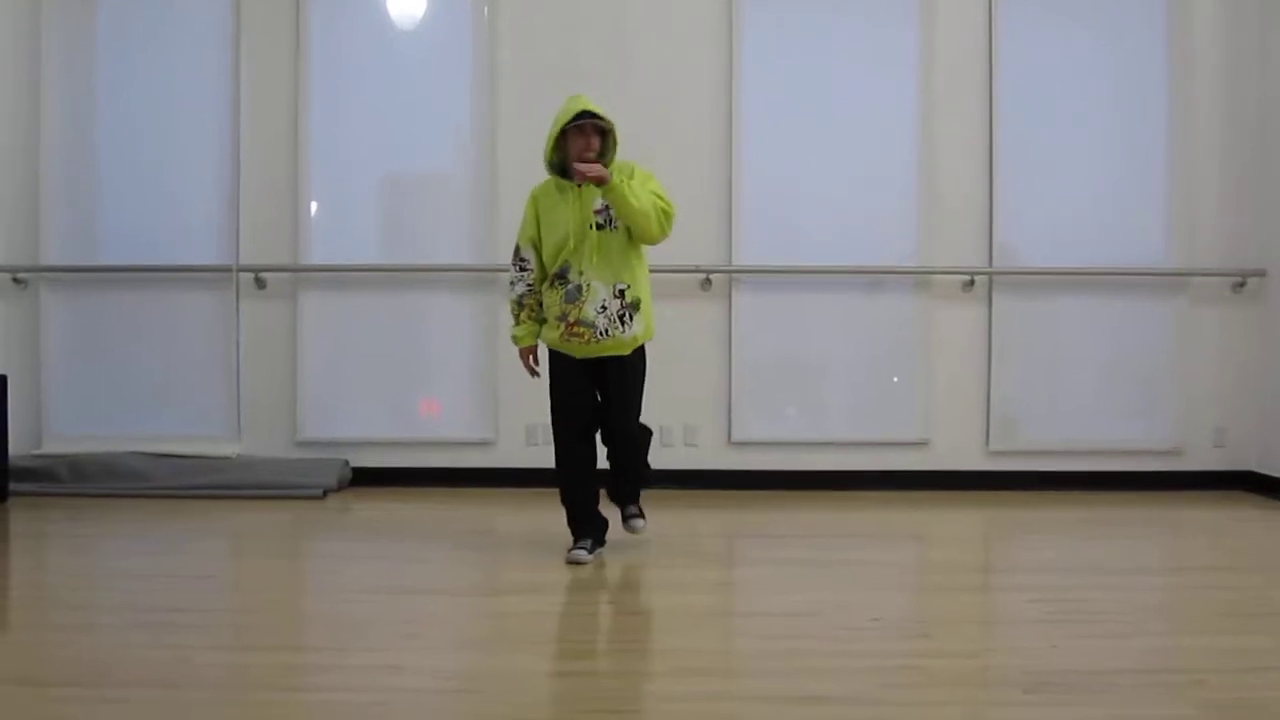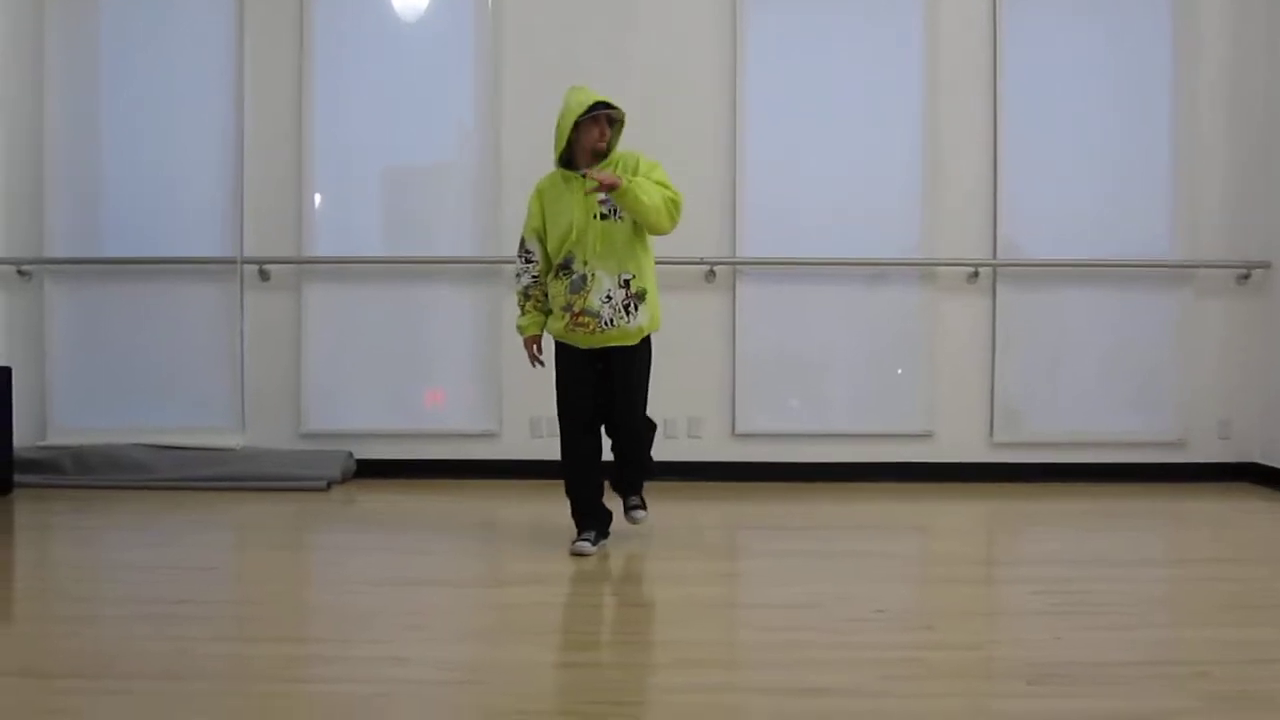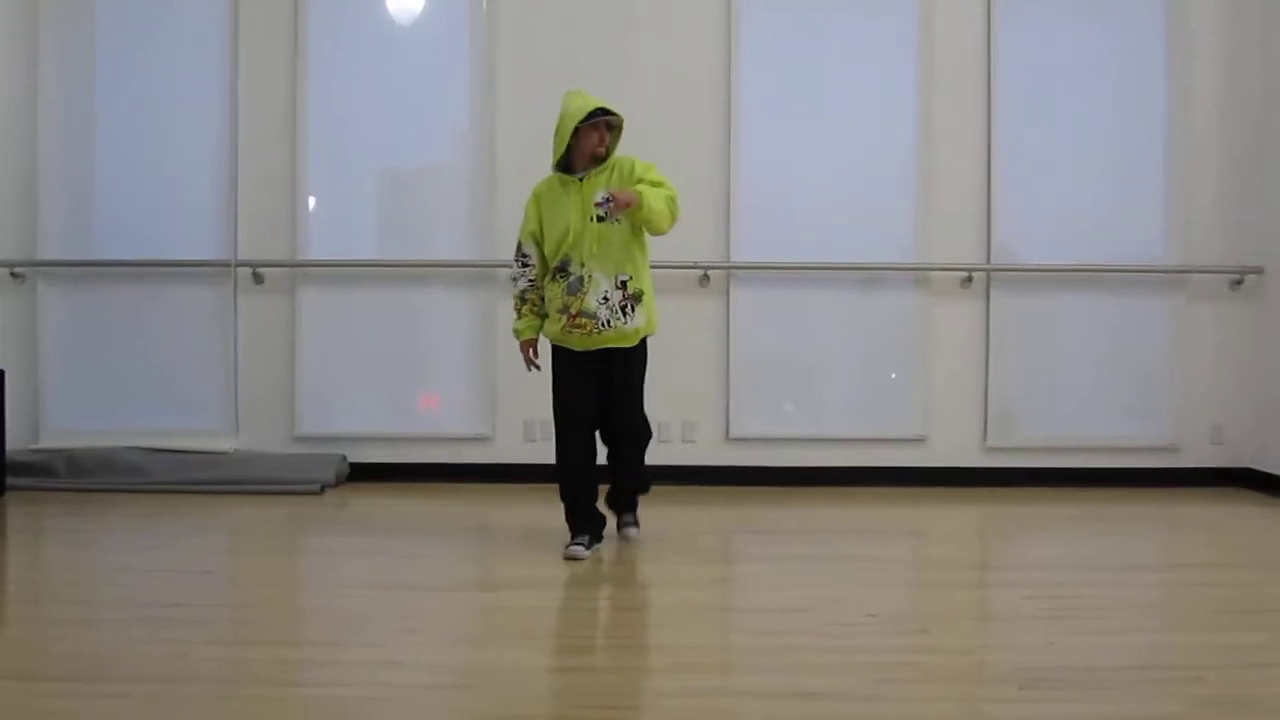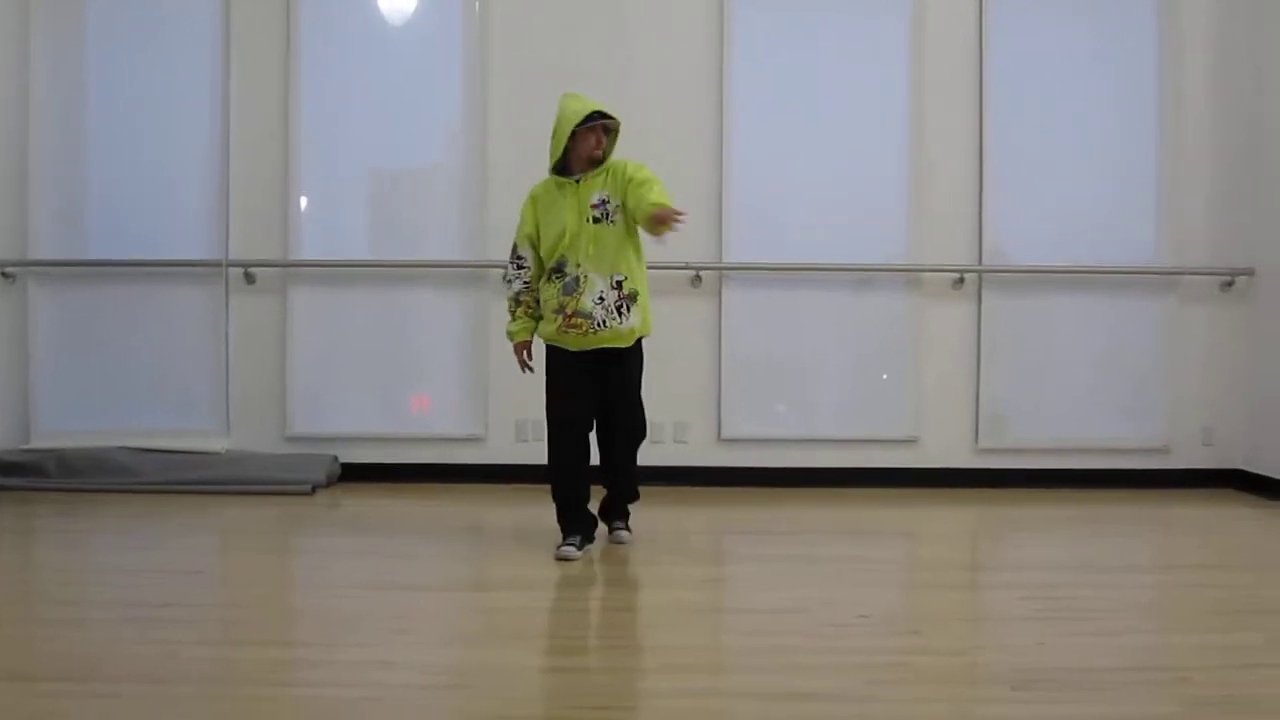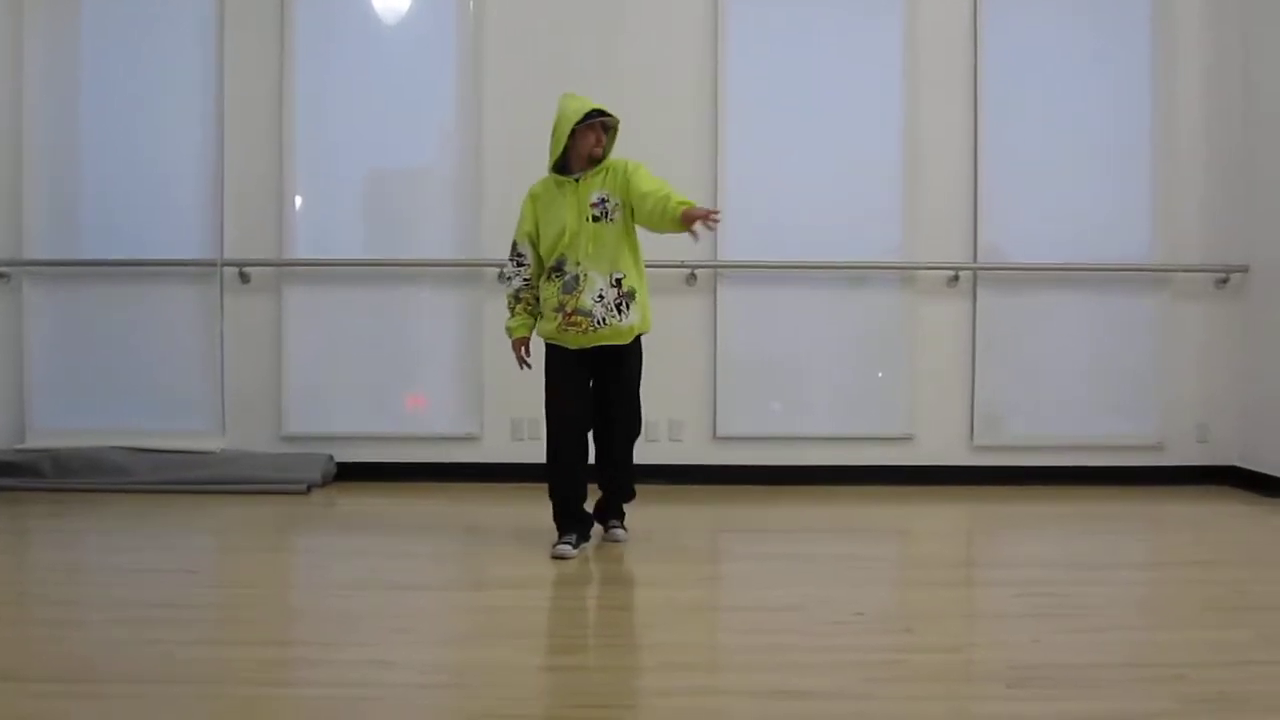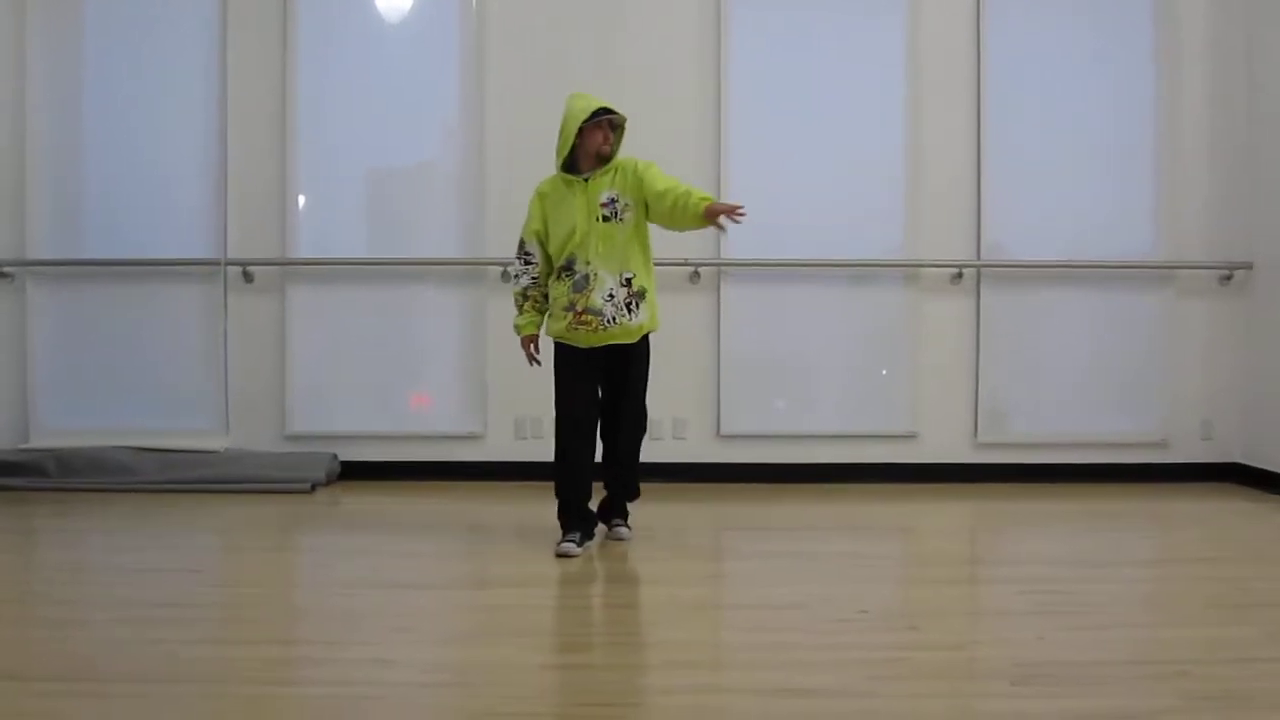
dt=0.1s
person 1, frame 1
left shoulder: (630, 177)
right shoulder: (543, 196)
left elbow: (657, 225)
right elbow: (527, 269)
left wrist: (612, 183)
right wrist: (526, 332)
left hip: (623, 337)
right hip: (567, 342)
left knee: (624, 428)
right knee: (573, 438)
left ankle: (629, 495)
right ankle: (586, 529)
person 1, frame 2
left shoulder: (634, 168)
right shoulder: (548, 190)
left elbow: (665, 213)
right elbow: (532, 262)
left wrist: (622, 186)
right wrist: (531, 322)
left hip: (629, 329)
right hip: (573, 333)
left knee: (628, 420)
right knee: (578, 429)
left ankle: (631, 485)
right ankle: (590, 521)
person 1, frame 3
left shoulder: (631, 171)
right shoulder: (545, 194)
left elbow: (664, 212)
right elbow: (528, 266)
left wrist: (635, 198)
right wrist: (527, 326)
left hip: (626, 331)
right hip: (569, 336)
left knee: (627, 425)
right knee: (574, 433)
left ankle: (626, 502)
right ankle: (584, 525)
person 1, frame 4
left shoulder: (624, 175)
right shoulder: (542, 195)
left elbow: (650, 200)
right elbow: (523, 265)
left wrist: (662, 212)
right wrist: (520, 326)
left hip: (621, 332)
right hip: (564, 335)
left knee: (623, 427)
right knee: (567, 433)
left ankle: (617, 510)
right ankle: (575, 525)
person 1, frame 5
left shoulder: (624, 175)
right shoulder: (540, 195)
left elbow: (657, 199)
right elbow: (522, 265)
left wrist: (685, 212)
right wrist: (519, 325)
left hip: (620, 331)
right hip: (564, 335)
left knee: (620, 427)
right knee: (565, 432)
left ankle: (613, 509)
right ankle: (571, 523)
person 1, frame 6
left shoulder: (633, 175)
right shoulder: (549, 193)
left elbow: (671, 198)
right elbow: (530, 262)
left wrist: (705, 207)
right wrist: (527, 323)
left hip: (628, 329)
right hip: (573, 333)
left knee: (625, 425)
right knee: (574, 429)
left ankle: (616, 508)
right ankle: (575, 522)
